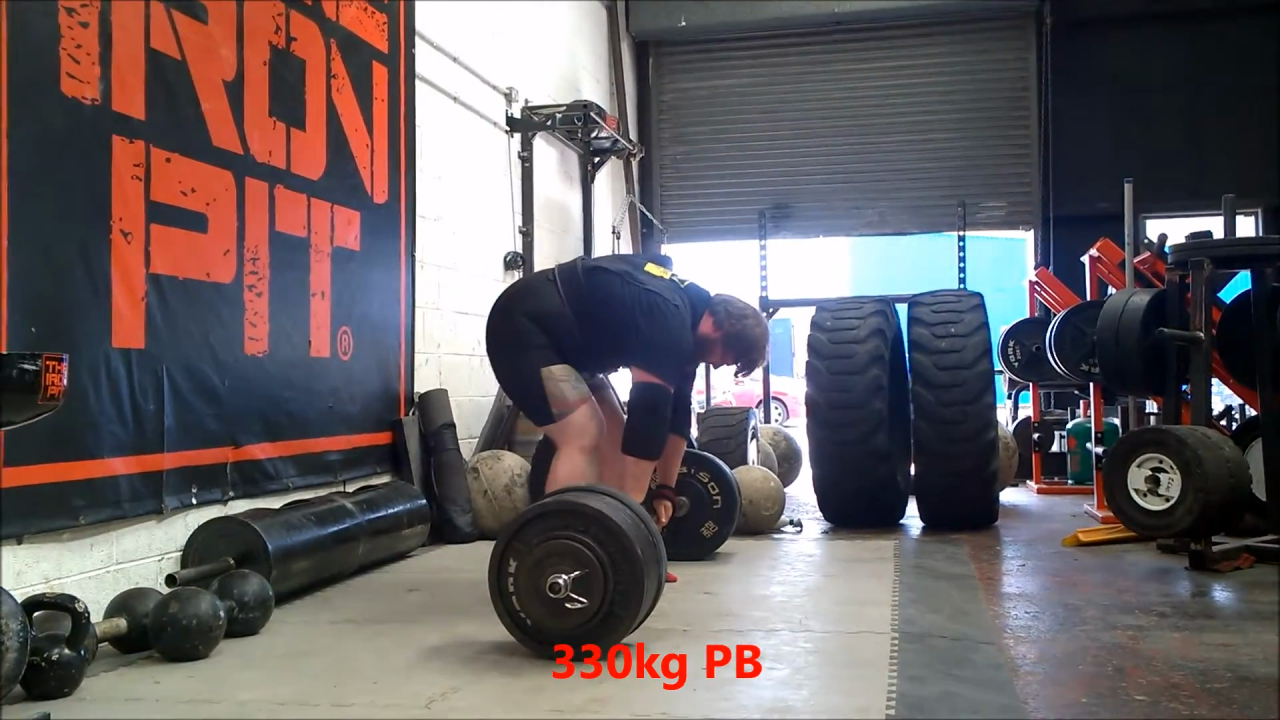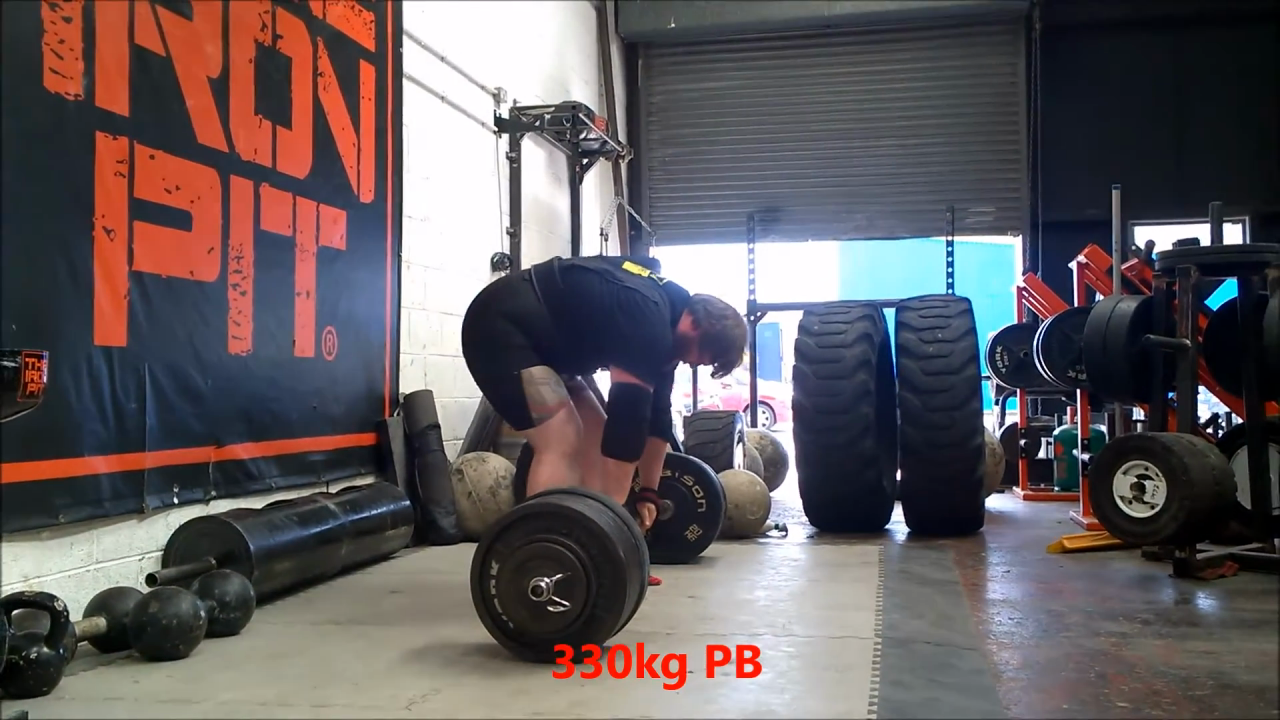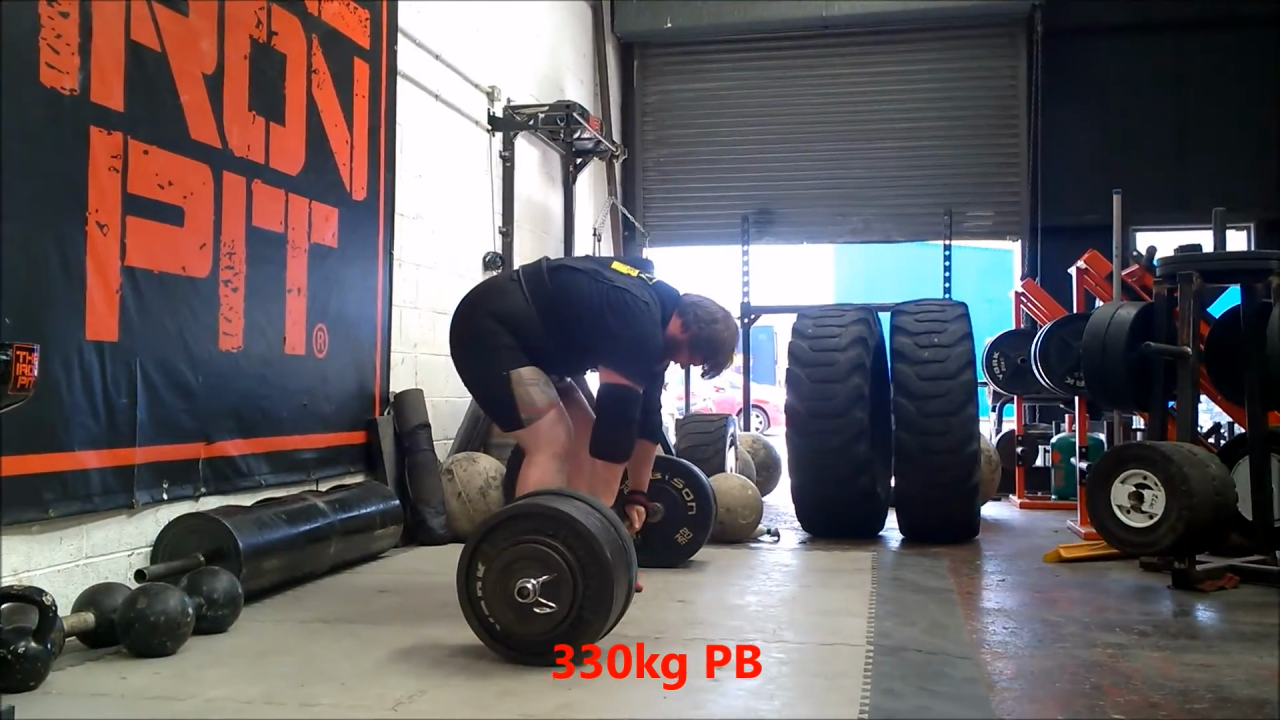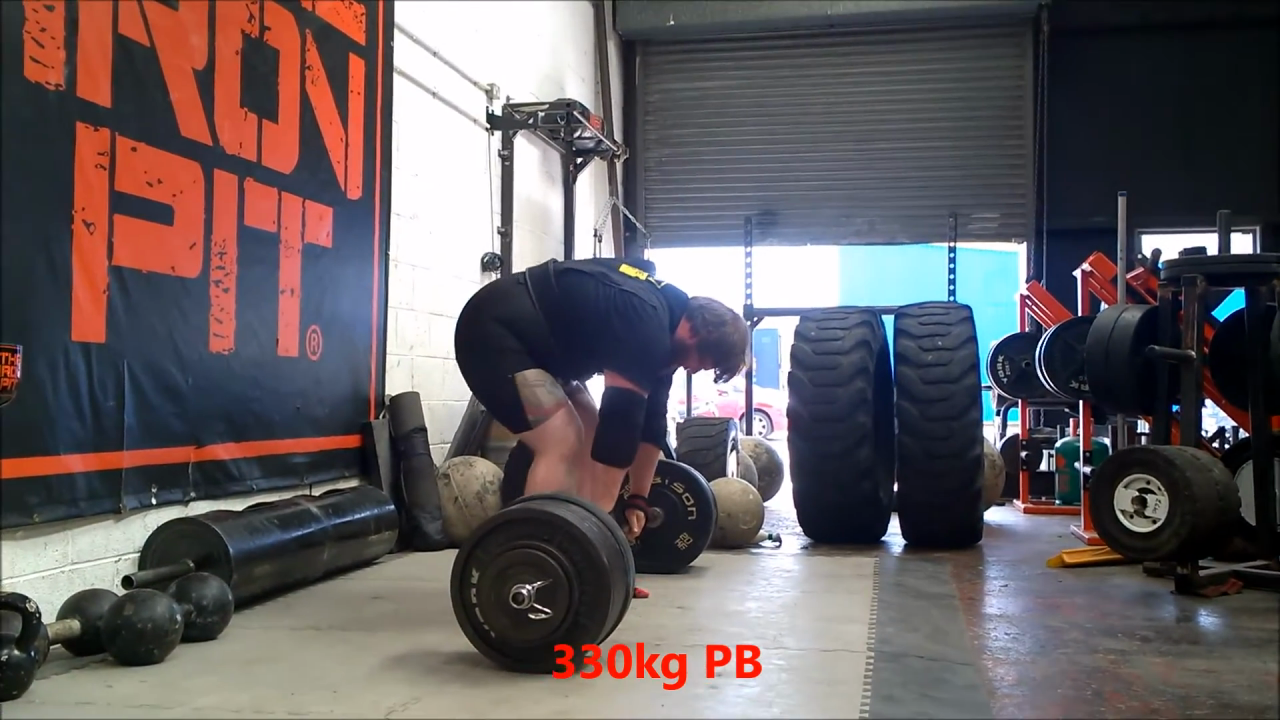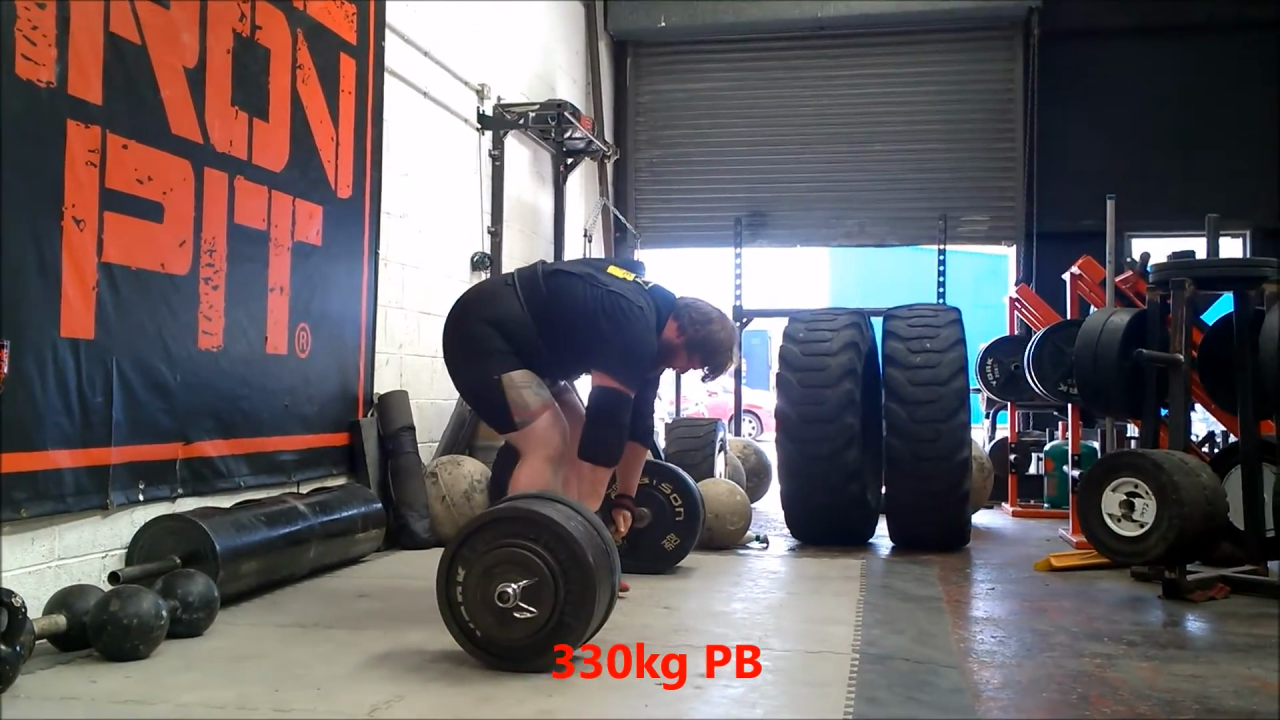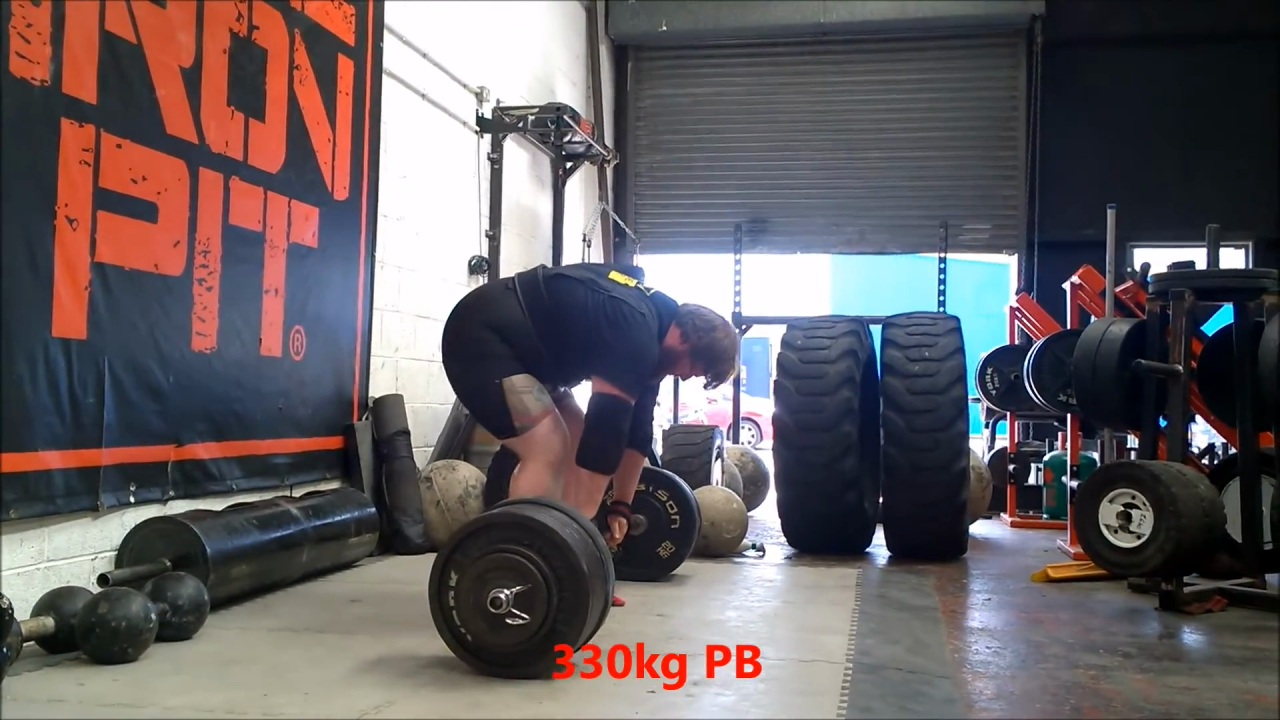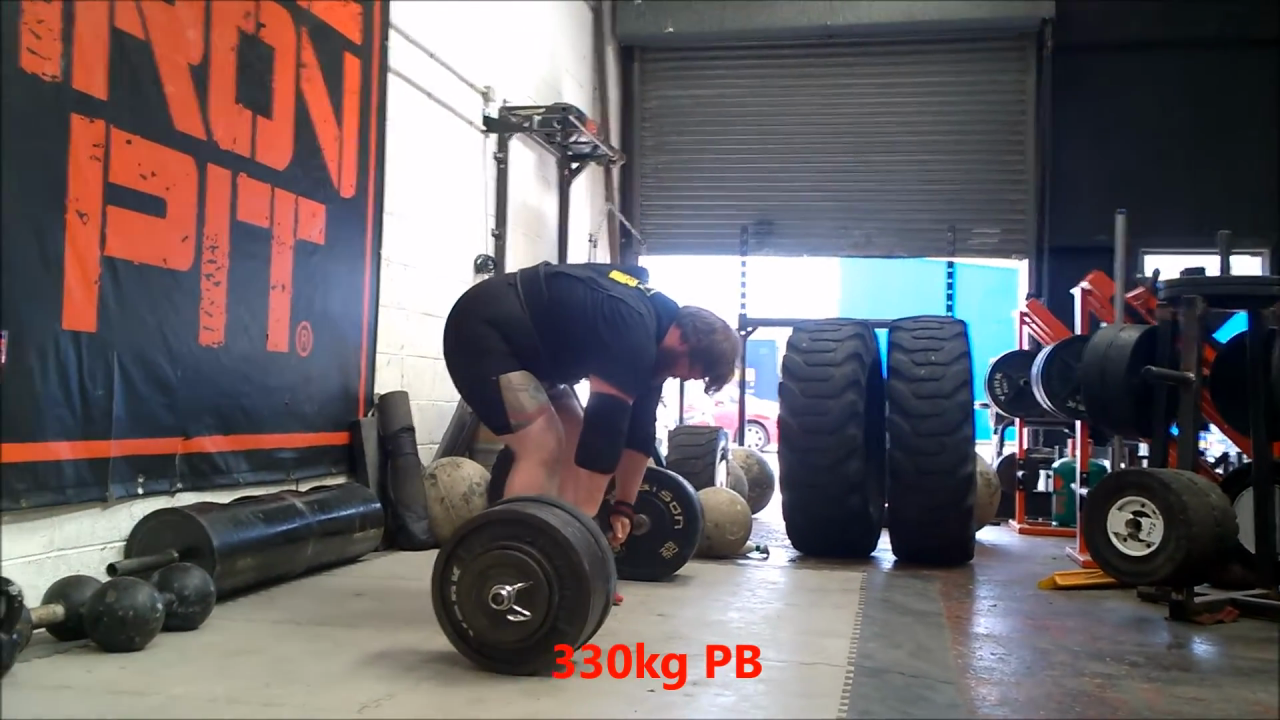
dt=0.2s
person 1, frame 1
left shoulder: (687, 315)
right shoulder: (668, 321)
left elbow: (676, 409)
right elbow: (648, 413)
left wrist: (666, 490)
left hip: (559, 335)
right hip: (524, 326)
left knee: (612, 435)
right knee: (584, 437)
person 1, frame 2
left shoulder: (666, 316)
right shoulder: (648, 321)
left elbow: (655, 410)
right elbow: (628, 414)
left wrist: (648, 493)
left hip: (538, 337)
right hip: (501, 328)
left knee: (593, 438)
right knee: (562, 442)
person 1, frame 3
left shoulder: (654, 321)
right shoulder: (637, 321)
left elbow: (646, 412)
right elbow: (617, 417)
left wrist: (637, 495)
left hip: (527, 342)
right hip: (488, 329)
left knee: (582, 441)
right knee: (552, 445)
person 1, frame 4
left shoulder: (665, 321)
right shoulder: (645, 326)
left elbow: (651, 416)
right elbow: (621, 419)
left wrist: (638, 499)
left hip: (532, 341)
right hip: (494, 332)
left knee: (590, 442)
right knee: (561, 445)
person 1, frame 5
left shoulder: (652, 323)
right shoulder: (632, 325)
left elbow: (638, 416)
right elbow: (607, 419)
left wrist: (625, 499)
left hip: (519, 340)
right hip: (482, 332)
left knee: (576, 441)
right knee: (547, 446)
person 1, frame 6
left shoulder: (653, 327)
right shoulder: (633, 333)
left elbow: (636, 424)
right elbow: (607, 425)
left wrist: (621, 506)
left hip: (520, 345)
right hip: (482, 335)
left knee: (575, 446)
right knee: (547, 451)
person 1, frame 7
left shoulder: (653, 331)
right shoulder: (632, 333)
left elbow: (639, 425)
right elbow: (605, 425)
left wrist: (624, 506)
left hip: (521, 342)
right hip: (483, 331)
left knee: (573, 444)
right knee: (543, 449)
